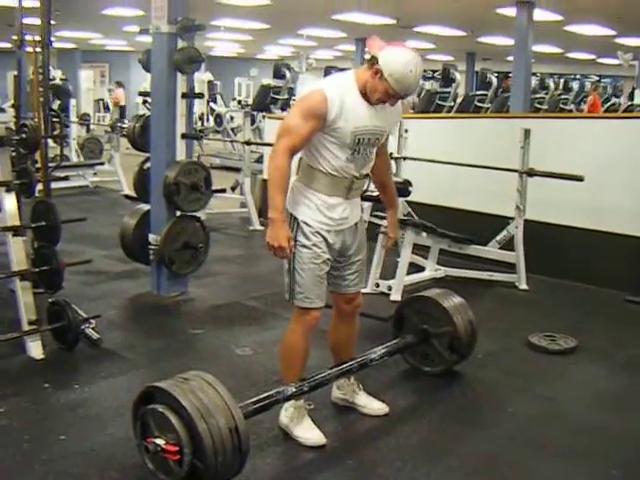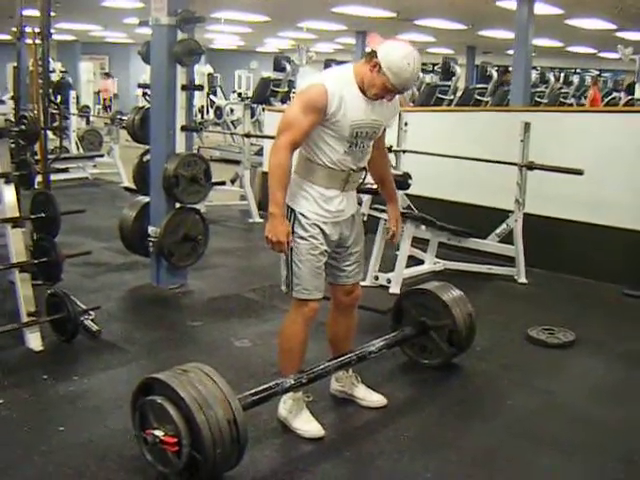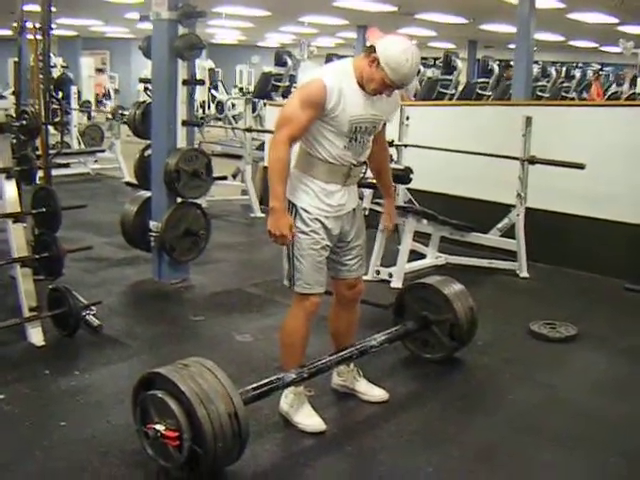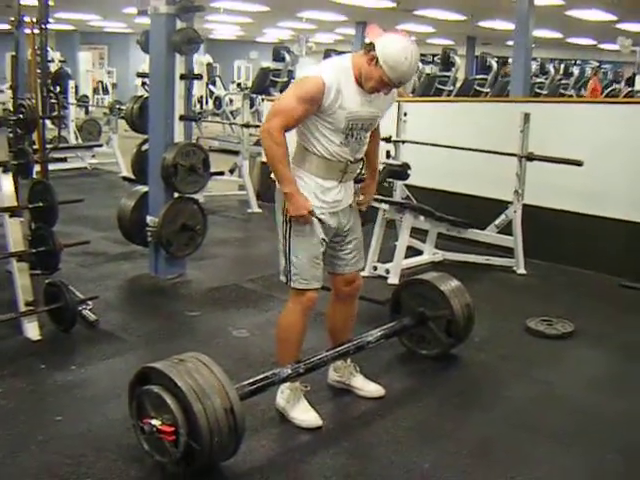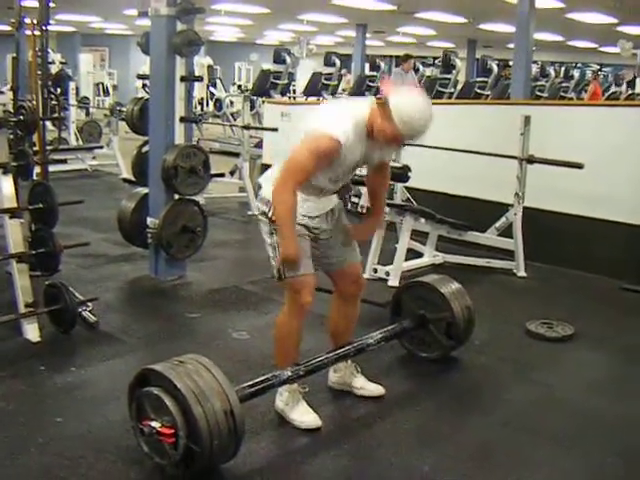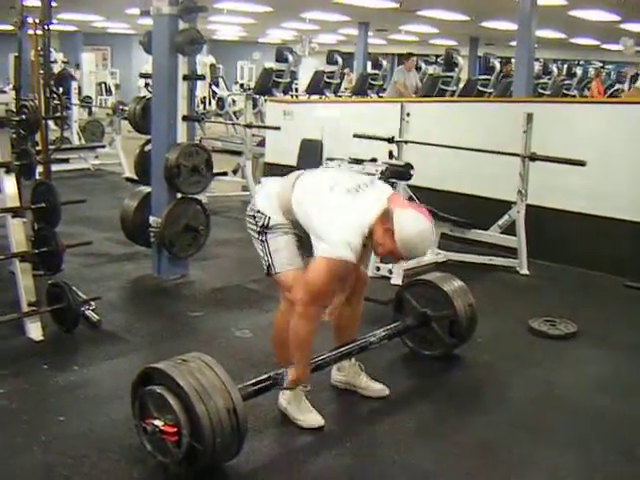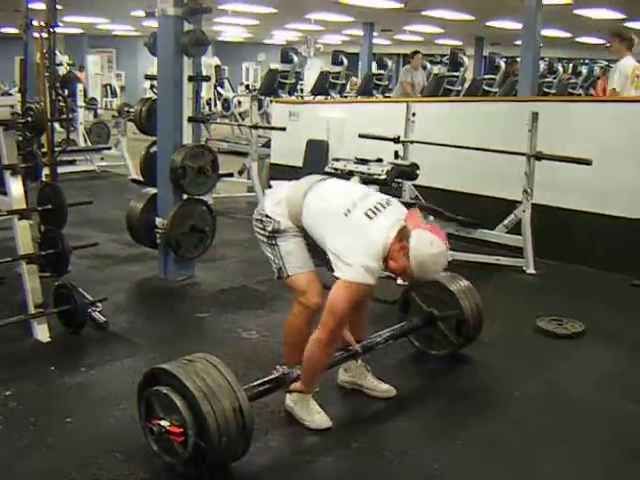
dt=0.3s
person 1, frame 1
left shoulder: (390, 109)
right shoulder: (326, 96)
right elbow: (282, 152)
left wrist: (392, 208)
right wrist: (276, 220)
left hip: (350, 217)
right hip: (311, 217)
left knee: (350, 305)
right knee: (308, 314)
left ankle: (345, 386)
right ankle: (292, 408)
person 1, frame 2
left shoulder: (387, 103)
right shoulder: (324, 90)
right elbow: (283, 146)
left wrist: (392, 201)
right wrist: (275, 214)
left hip: (347, 209)
right hip: (308, 209)
left knee: (348, 296)
right knee: (306, 305)
left ankle: (343, 378)
right ankle: (290, 399)
person 1, frame 3
left shoulder: (387, 96)
right shoulder: (323, 86)
right elbow: (281, 141)
left wrist: (388, 195)
right wrist: (276, 208)
left hip: (348, 204)
right hip: (308, 205)
left knee: (351, 290)
right knee: (308, 300)
left ankle: (345, 372)
right ankle: (292, 394)
person 1, frame 4
left shoulder: (383, 92)
right shoulder: (321, 82)
right elbow: (271, 129)
left wrist: (372, 179)
right wrist: (290, 191)
left hip: (344, 199)
right hip: (306, 199)
left knee: (349, 286)
right knee: (304, 296)
left ankle: (341, 368)
right ankle: (288, 389)
person 1, frame 5
left shoulder: (385, 130)
right shoulder: (335, 134)
left elbow: (378, 169)
right elbow: (285, 183)
left wrist: (375, 216)
right wrist: (287, 243)
left hip: (324, 205)
right hip: (286, 203)
left knee: (351, 285)
right knee: (301, 296)
left ankle: (342, 371)
right ankle: (287, 392)
person 1, frame 6
left shoulder: (393, 204)
right shoulder: (341, 241)
right elbow: (307, 305)
left wrist: (344, 287)
right wrist: (299, 372)
left hip: (305, 203)
right hip: (270, 210)
left knee: (357, 283)
right knee: (294, 297)
left ankle: (345, 368)
right ankle: (290, 391)
person 1, frame 7
left shoulder: (405, 220)
right shoulder: (364, 263)
right elbow: (325, 334)
right wrist: (304, 388)
right hip: (277, 213)
left knee: (360, 290)
right knee: (310, 299)
left ankle: (353, 368)
right ankle: (297, 394)
